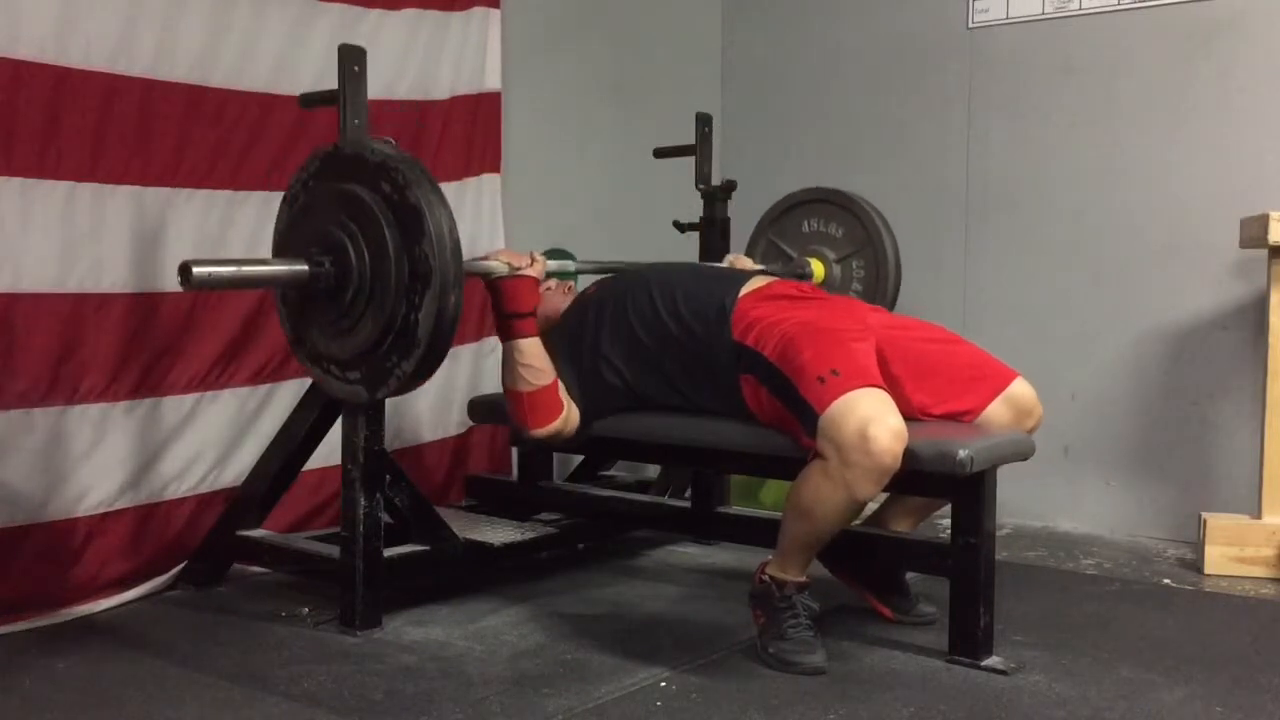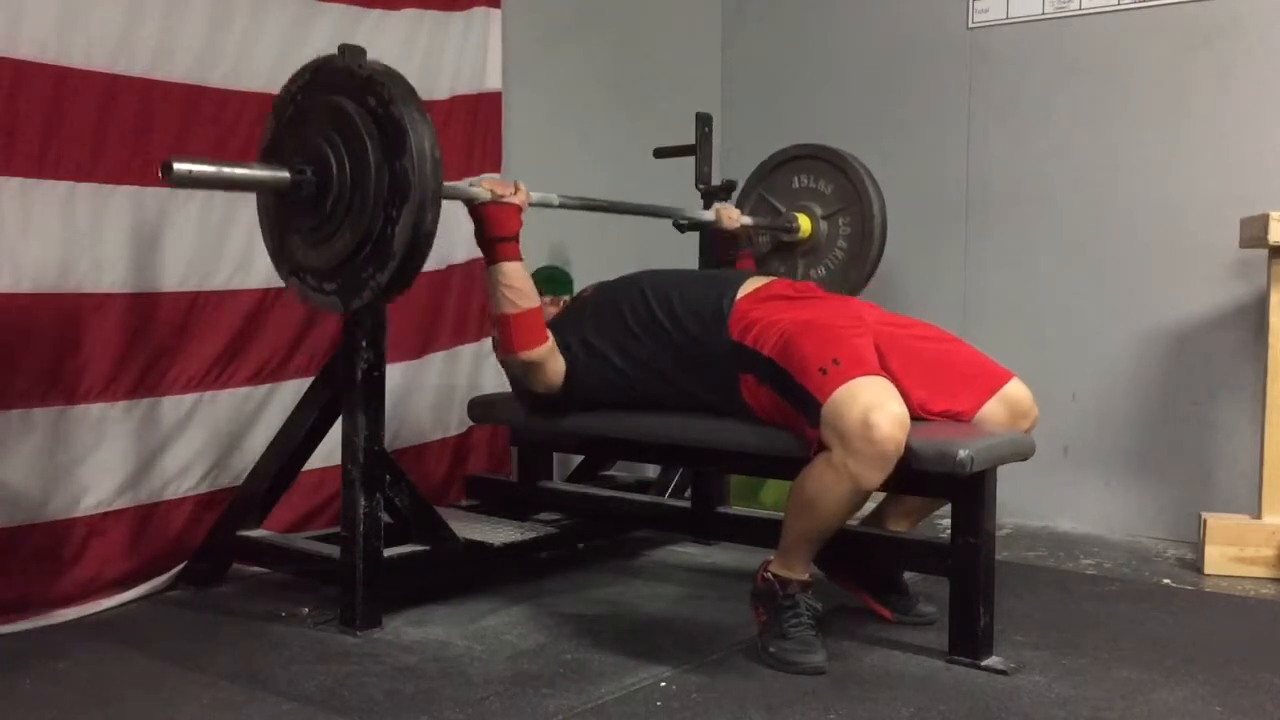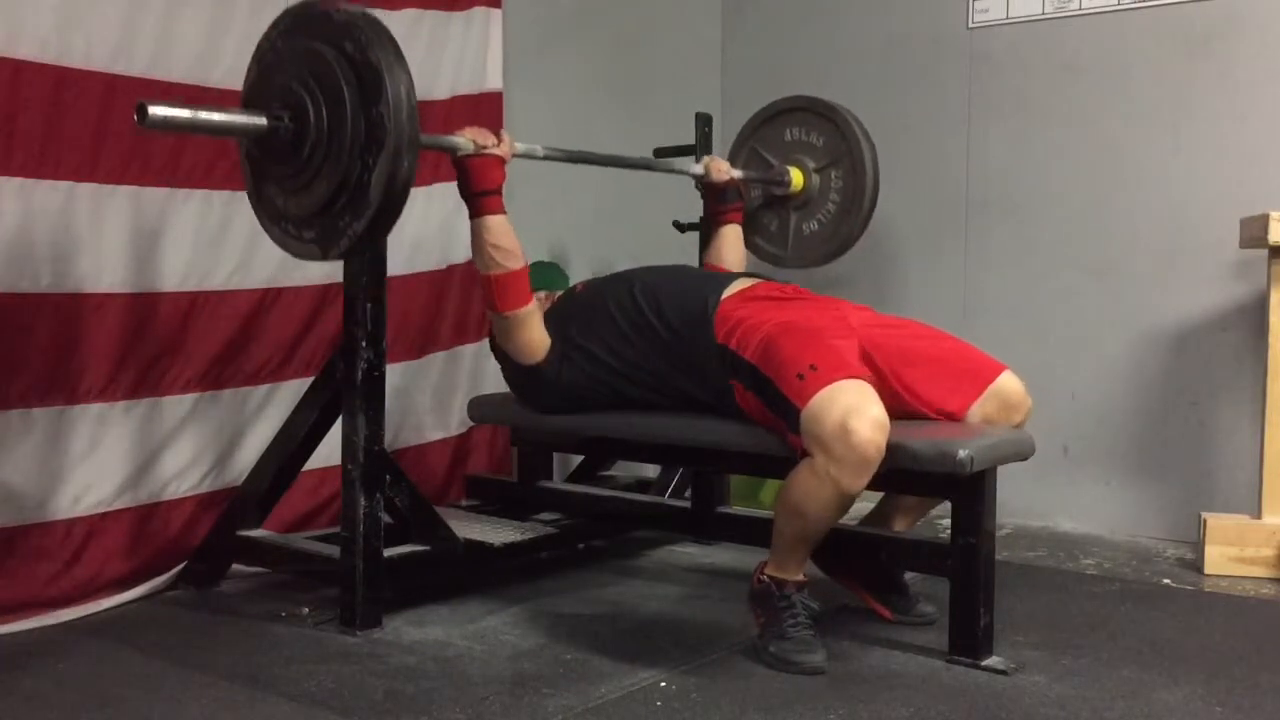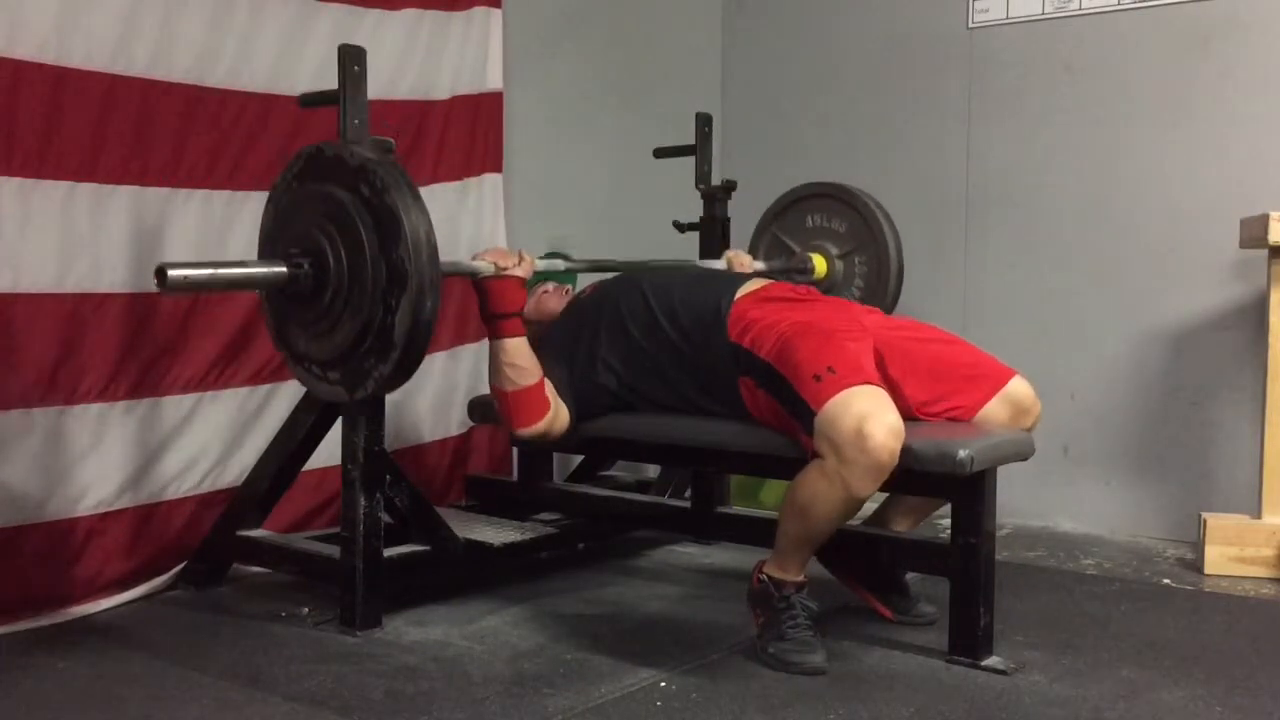
dt=0.5s
person 1, frame 1
left shoulder: (615, 316)
right shoulder: (558, 350)
right elbow: (542, 421)
left wrist: (749, 277)
right wrist: (514, 303)
left knee: (1015, 410)
right knee: (871, 443)
left ankle: (871, 550)
right ankle: (781, 587)
person 1, frame 2
left shoulder: (599, 323)
right shoulder: (561, 355)
right elbow: (525, 352)
left wrist: (738, 242)
right wrist: (500, 236)
left knee: (1011, 411)
right knee: (877, 430)
left ankle: (868, 552)
right ankle: (784, 584)
person 1, frame 3
left shoulder: (600, 316)
right shoulder: (547, 363)
left elbow: (721, 278)
right elbow: (505, 304)
left wrist: (725, 200)
right wrist: (484, 190)
left knee: (1004, 405)
right knee: (854, 436)
left ankle: (866, 556)
right ankle: (780, 585)
person 1, frame 4
left shoulder: (604, 316)
right shoulder: (555, 350)
right elbow: (531, 421)
left wrist: (745, 275)
right wrist: (502, 304)
left knee: (1014, 408)
right knee: (869, 439)
left ankle: (871, 550)
right ankle: (780, 585)
